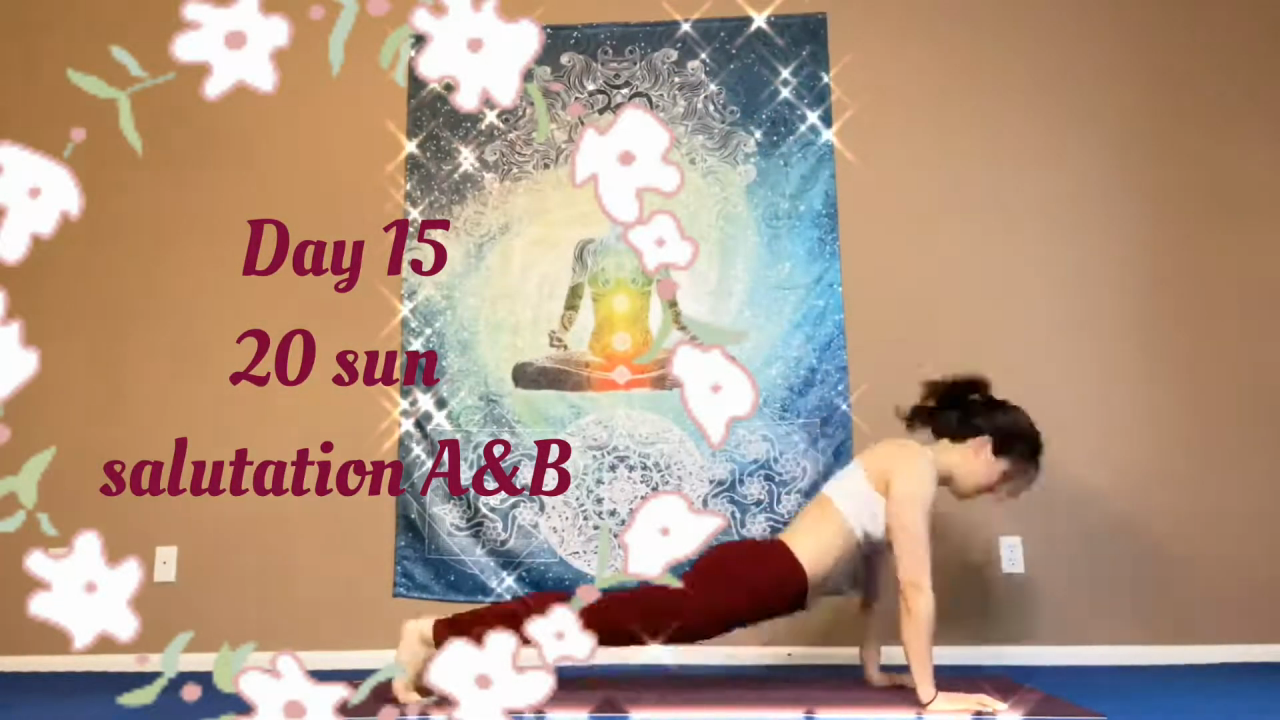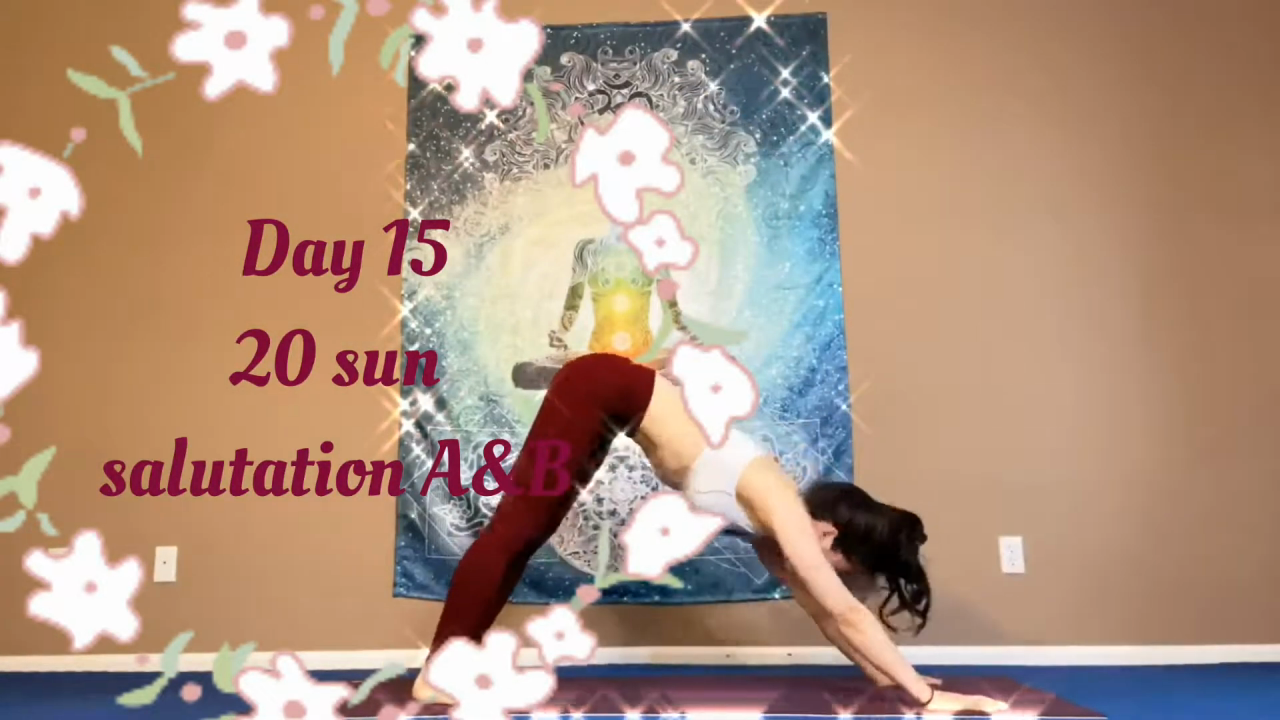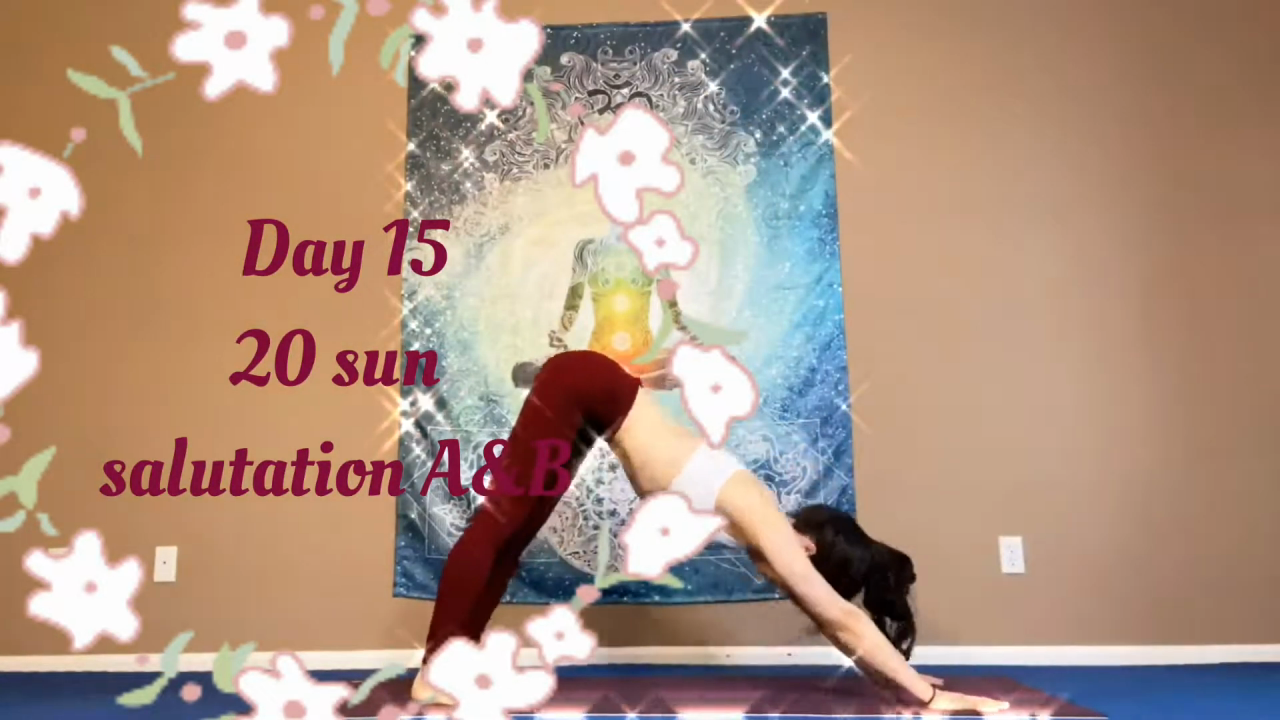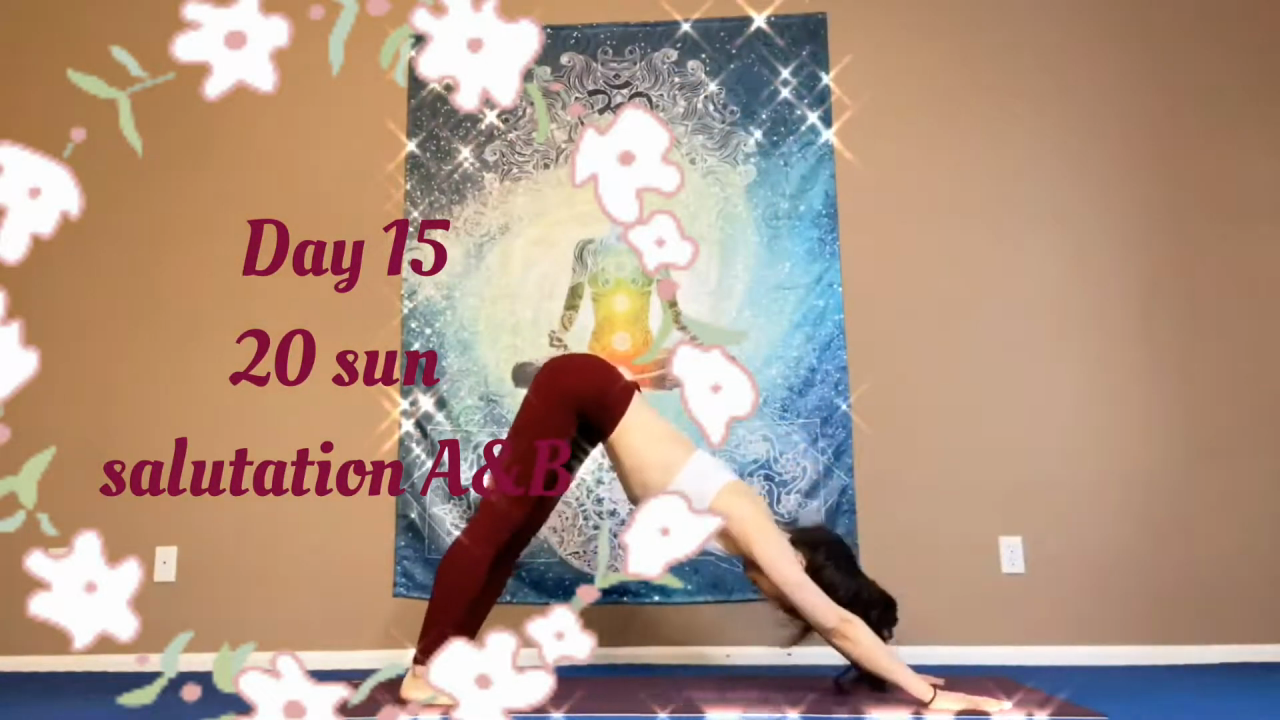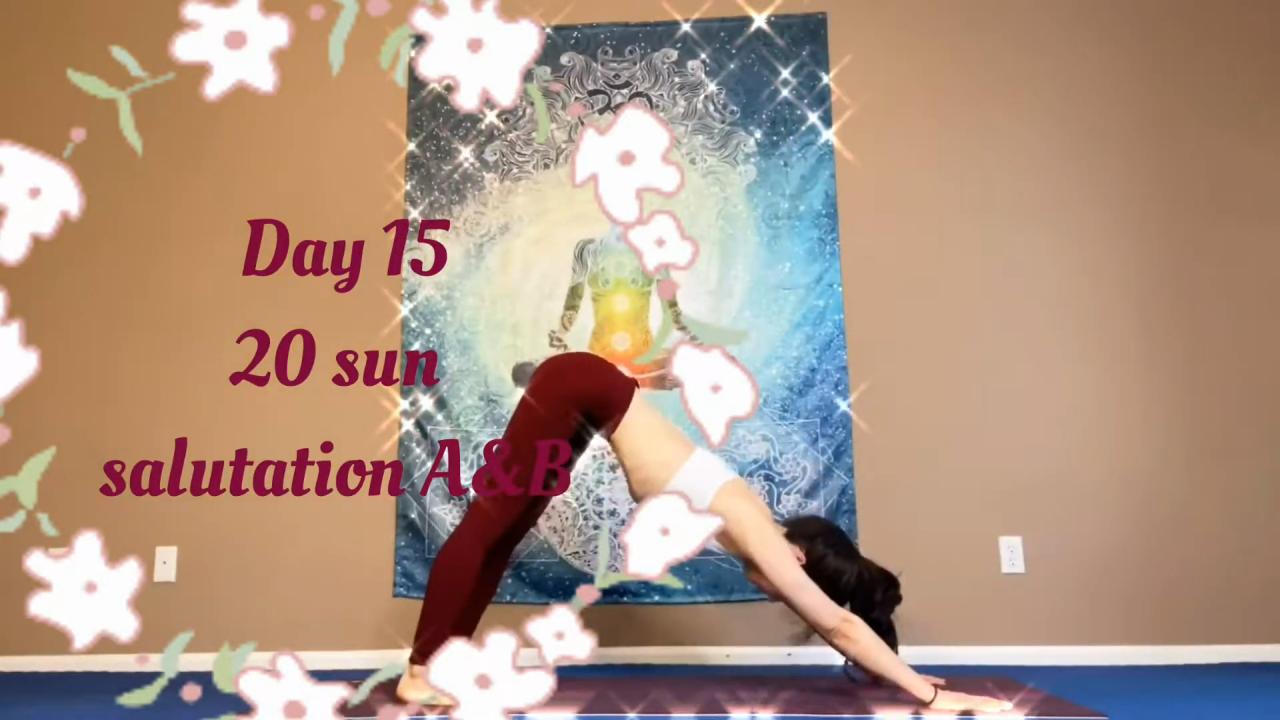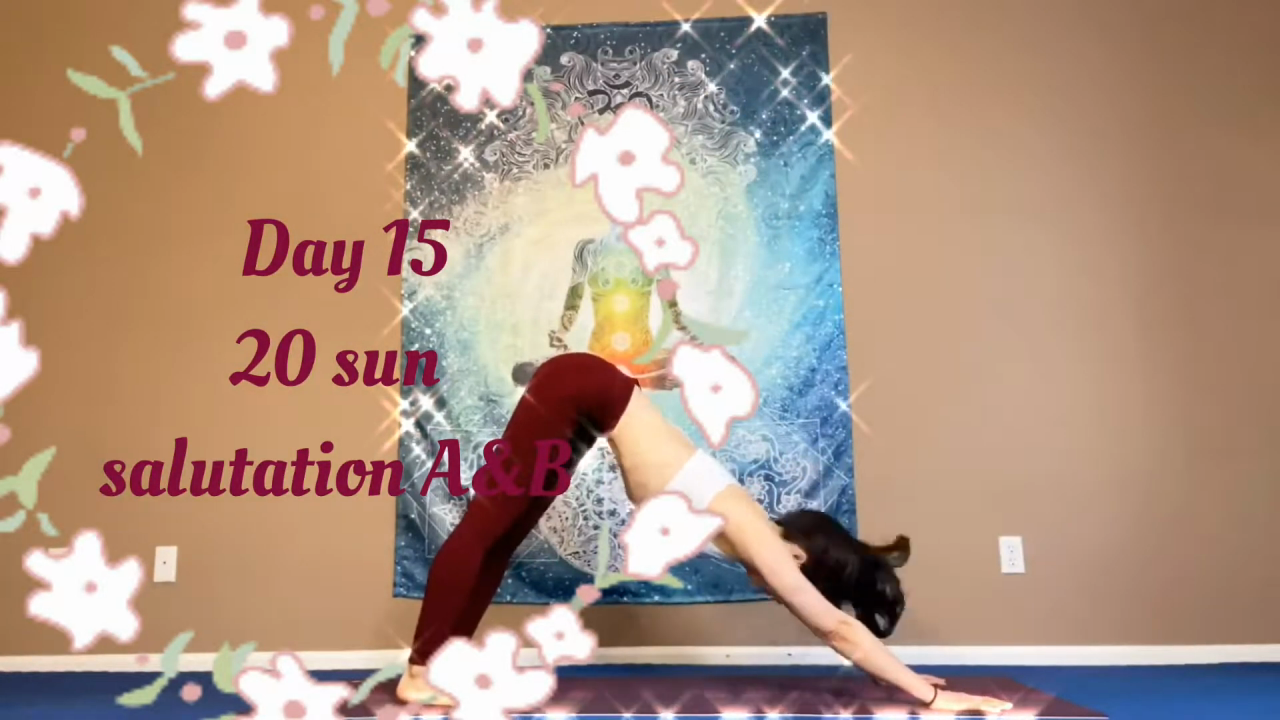
dt=0.2s
person 1, frame 1
left shoulder: (899, 459)
right shoulder: (915, 469)
right elbow: (917, 590)
left wrist: (874, 660)
left hip: (760, 574)
left knee: (611, 619)
right knee: (604, 621)
right ankle: (436, 635)
person 1, frame 2
left shoulder: (777, 524)
right shoulder: (782, 510)
left elbow: (828, 613)
right elbow: (845, 611)
left hip: (615, 399)
right hip: (603, 390)
left knee: (524, 532)
right knee: (517, 529)
person 1, frame 3
left shoulder: (768, 530)
right shoulder: (762, 524)
left elbow: (839, 619)
right elbow: (842, 619)
left hip: (595, 395)
right hip: (578, 386)
left knee: (512, 533)
right knee: (497, 528)
right ankle: (433, 672)
person 1, frame 4
left shoulder: (759, 533)
right shoulder: (756, 534)
left elbow: (834, 623)
right elbow: (837, 625)
left hip: (591, 401)
right hip: (576, 392)
left knee: (508, 535)
right knee: (493, 531)
right ankle: (423, 671)
person 1, frame 5
left shoulder: (760, 534)
right shoulder: (753, 531)
left elbow: (835, 622)
right elbow: (839, 625)
left hip: (589, 396)
right hip: (575, 391)
left knee: (501, 532)
right knee: (486, 528)
left ankle: (439, 664)
right ankle: (420, 670)
person 1, frame 6
left shoulder: (756, 531)
right shoulder: (752, 535)
left elbow: (835, 627)
right elbow: (838, 628)
left hip: (588, 399)
right hip: (576, 391)
left knee: (505, 530)
right knee: (488, 525)
right ankle: (420, 669)
person 2, frame 1
right shoulder: (588, 250)
left elbow: (669, 302)
right elbow: (572, 303)
right wrist: (560, 337)
left hip: (645, 357)
right hip: (598, 357)
right knee: (524, 372)
person 2, frame 2
right shoulder: (587, 250)
left elbow: (669, 301)
right elbow: (572, 304)
left wrist: (685, 335)
right wrist: (560, 336)
left hip: (645, 356)
right knee: (524, 372)
person 2, frame 3
right shoulder: (588, 249)
left elbow: (670, 302)
right elbow: (572, 305)
left wrist: (686, 334)
right wrist: (560, 336)
left hip: (645, 357)
right hip: (599, 353)
person 2, frame 4
right shoulder: (588, 250)
left elbow: (669, 301)
right elbow: (572, 303)
left wrist: (686, 335)
right wrist: (561, 335)
left hip: (645, 358)
right hip: (599, 355)
person 2, frame 5
right shoulder: (588, 250)
left elbow: (669, 300)
right elbow: (572, 303)
left wrist: (686, 335)
right wrist: (560, 336)
left hip: (645, 357)
right hip: (599, 355)
person 2, frame 6
right shoulder: (588, 250)
left elbow: (669, 300)
right elbow: (572, 303)
left wrist: (686, 335)
right wrist: (560, 337)
left hip: (645, 357)
right hip: (599, 354)
